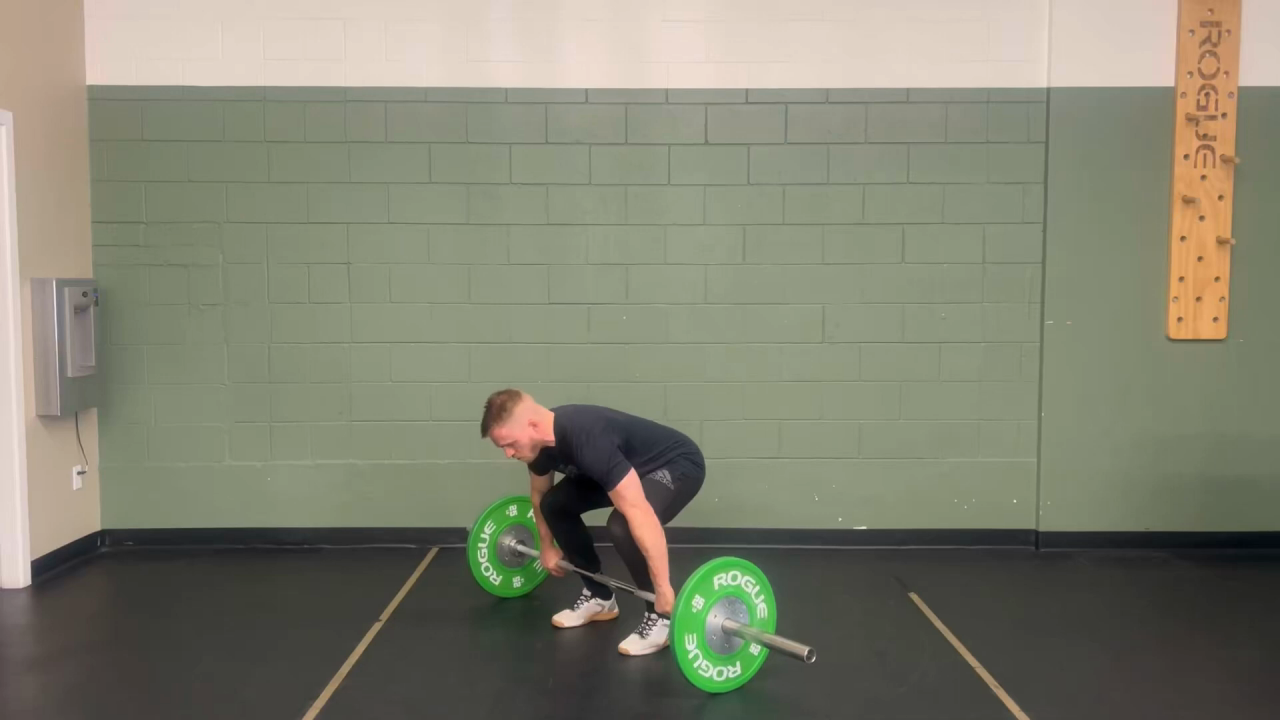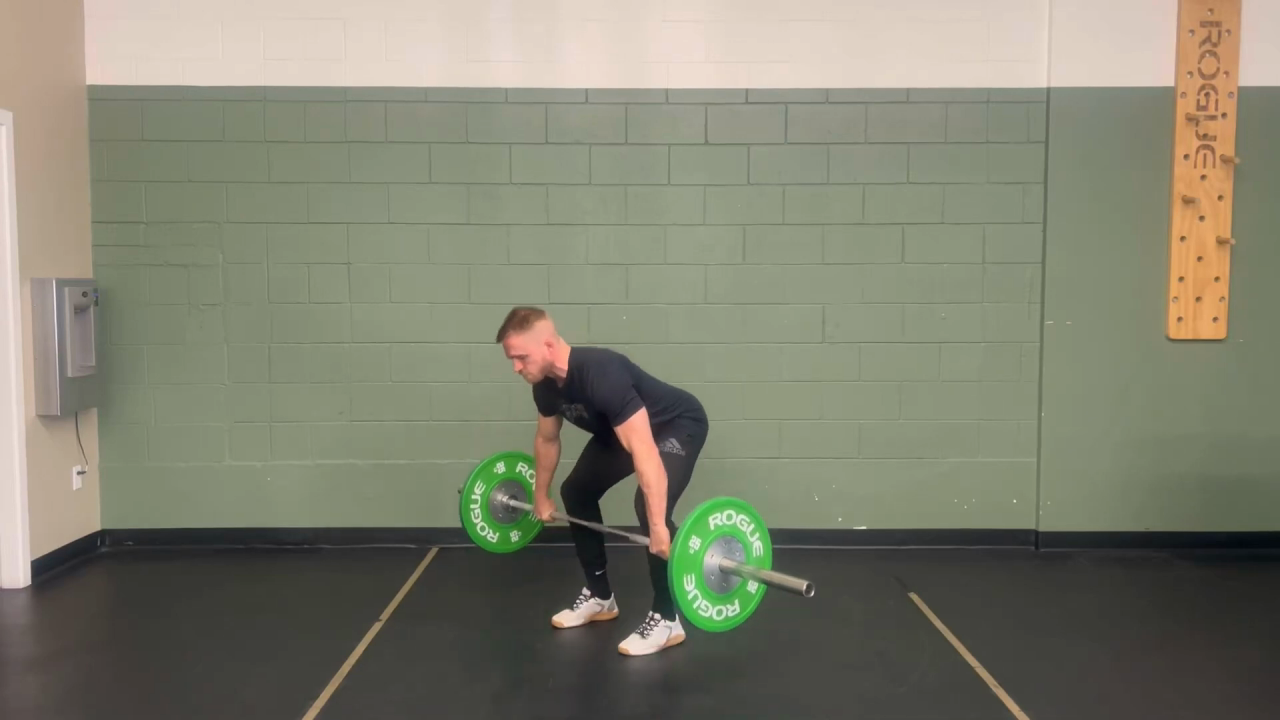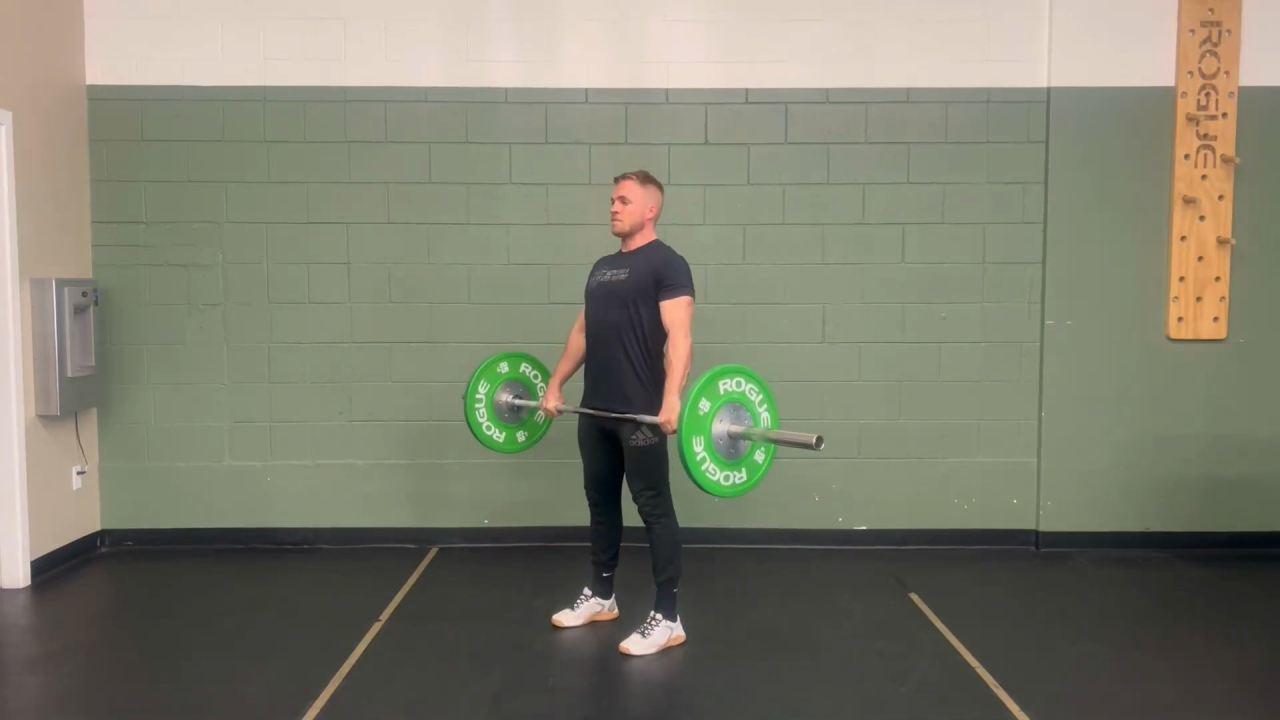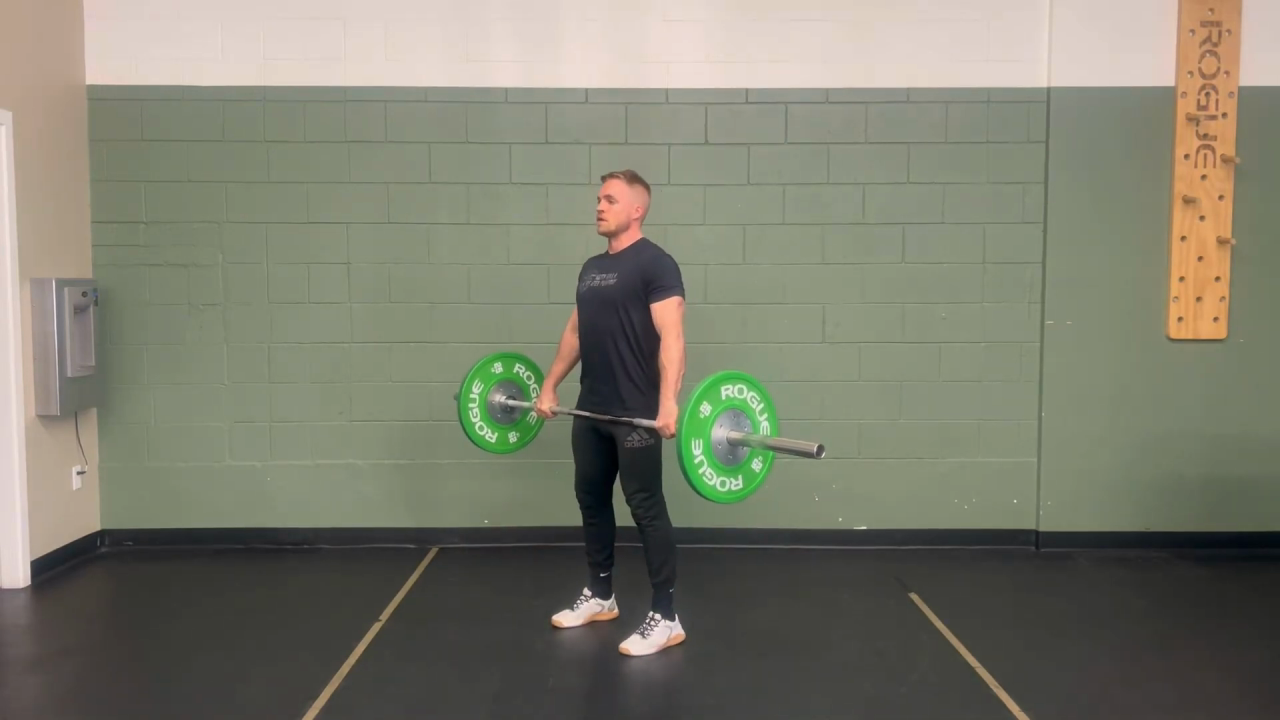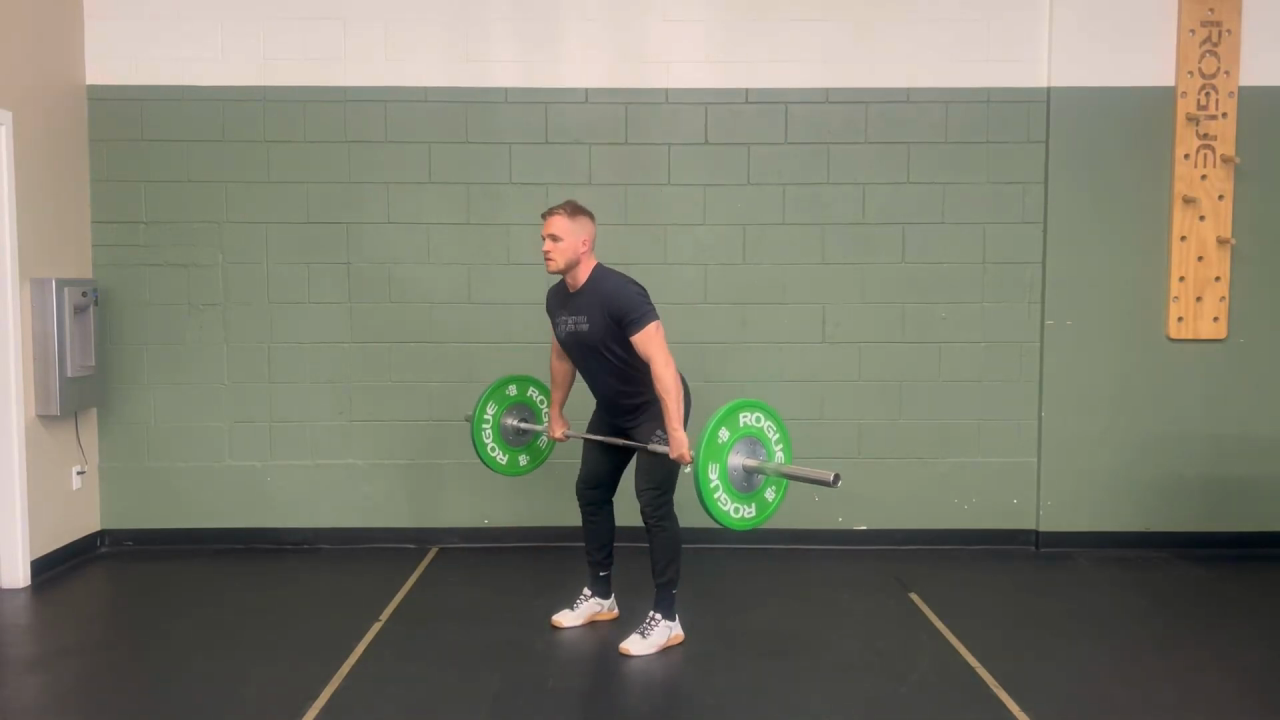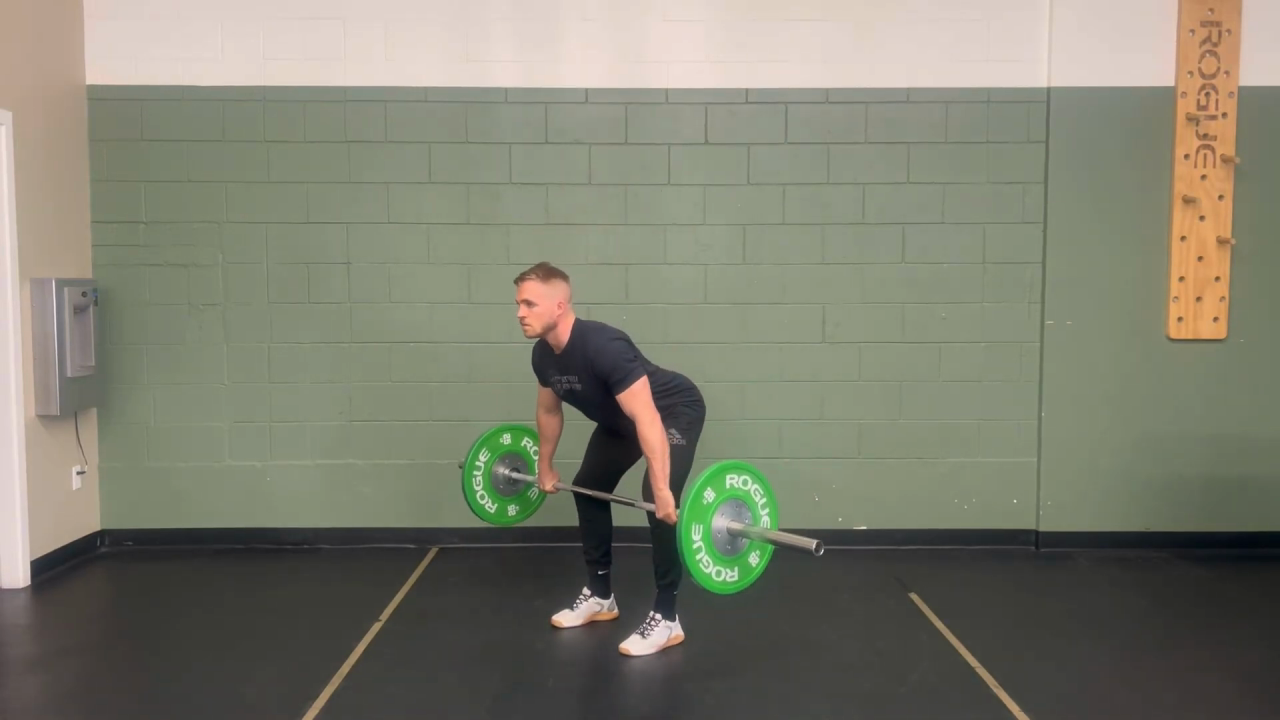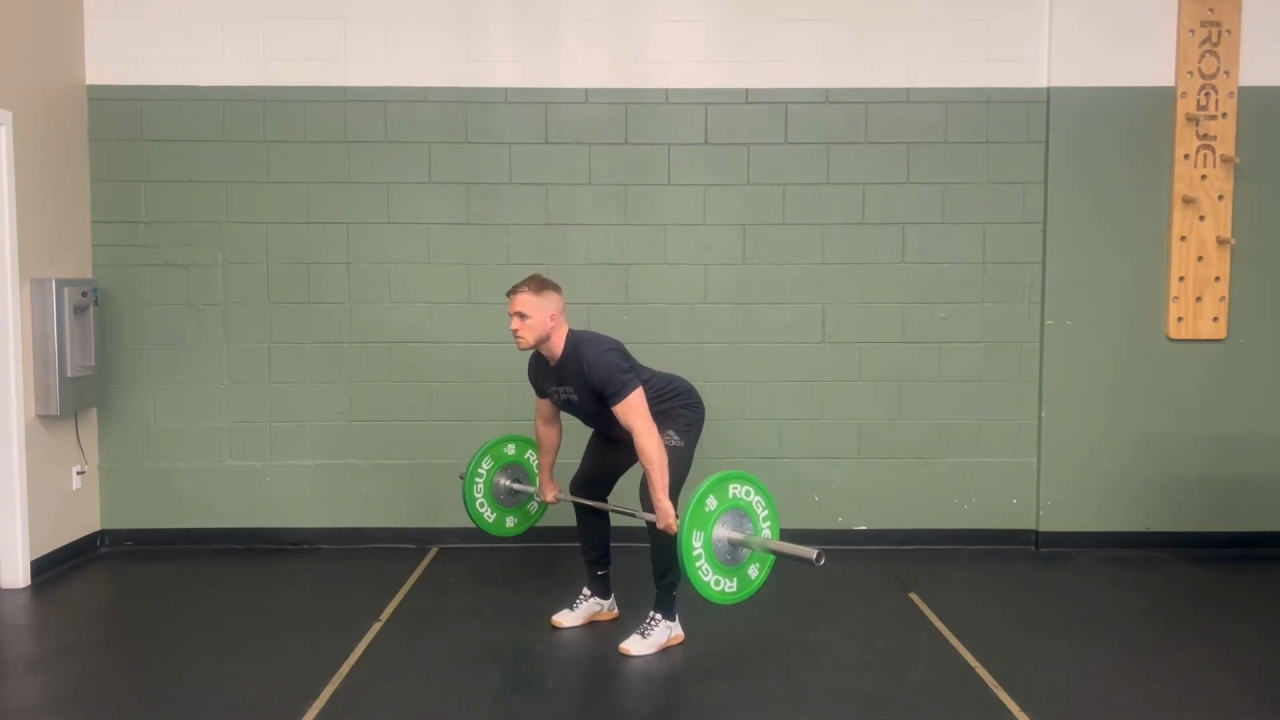
dt=0.7s
person 1, frame 1
left shoulder: (588, 439)
right shoulder: (539, 439)
left elbow: (639, 514)
right elbow: (540, 494)
left wrist: (663, 588)
right wrist: (547, 547)
left hip: (678, 464)
left knee: (622, 526)
right knee: (555, 504)
left ankle: (661, 616)
right ankle: (599, 596)
person 1, frame 2
left shoulder: (602, 376)
right shoulder: (546, 386)
left elbow: (644, 453)
right elbow: (547, 440)
left wrist: (657, 527)
right wrist: (542, 497)
left hip: (677, 423)
left knee: (650, 512)
right knee: (576, 492)
left ankle: (666, 620)
right ankle: (599, 595)
person 1, frame 3
left shoulder: (666, 264)
right shoulder: (603, 267)
left elbow: (679, 336)
right elbow: (582, 331)
left wrist: (672, 400)
right wrist: (554, 385)
left hip: (640, 412)
right hip: (595, 407)
left knee: (654, 508)
right knee: (601, 501)
left ankle: (667, 618)
right ankle: (600, 595)
person 1, frame 4
left shoulder: (654, 264)
right shoulder: (591, 268)
left elbow: (671, 337)
right elbow: (574, 332)
left wrist: (668, 402)
right wrist: (549, 386)
left hip: (636, 412)
right hip: (591, 409)
left knee: (646, 507)
right knee: (591, 499)
left ankle: (665, 618)
right ankle: (600, 595)
person 1, frame 5
left shoulder: (619, 292)
right shoulder: (557, 298)
left elbow: (661, 362)
right elbow: (562, 357)
left wrist: (676, 431)
right wrist: (555, 412)
left hip: (654, 409)
right hip: (612, 411)
left knee: (653, 503)
right knee: (591, 492)
left ankle: (666, 618)
right ankle: (599, 595)
person 1, frame 6
left shoulder: (603, 347)
right shoulder: (544, 356)
left elbow: (647, 419)
right elbow: (549, 410)
left wrist: (662, 491)
right wrist: (545, 466)
left hip: (675, 411)
right hip: (620, 418)
left knee: (658, 503)
right knee: (587, 487)
left ankle: (666, 619)
right ankle: (599, 595)
person 1, frame 7
left shoulder: (597, 357)
right shoulder: (540, 367)
left elbow: (644, 430)
right elbow: (547, 421)
left wrist: (662, 502)
right wrist: (545, 478)
left hip: (674, 413)
right hip: (618, 420)
left knee: (654, 501)
right knee: (585, 489)
left ankle: (665, 619)
right ankle: (599, 595)
